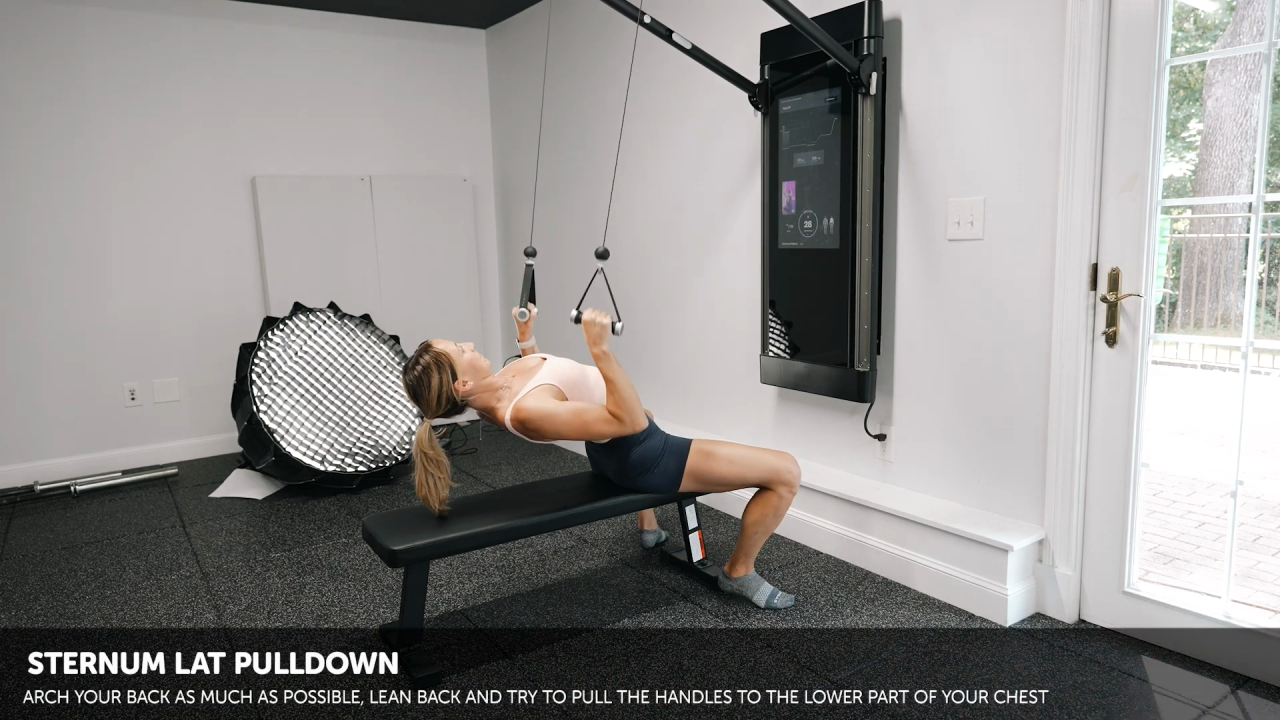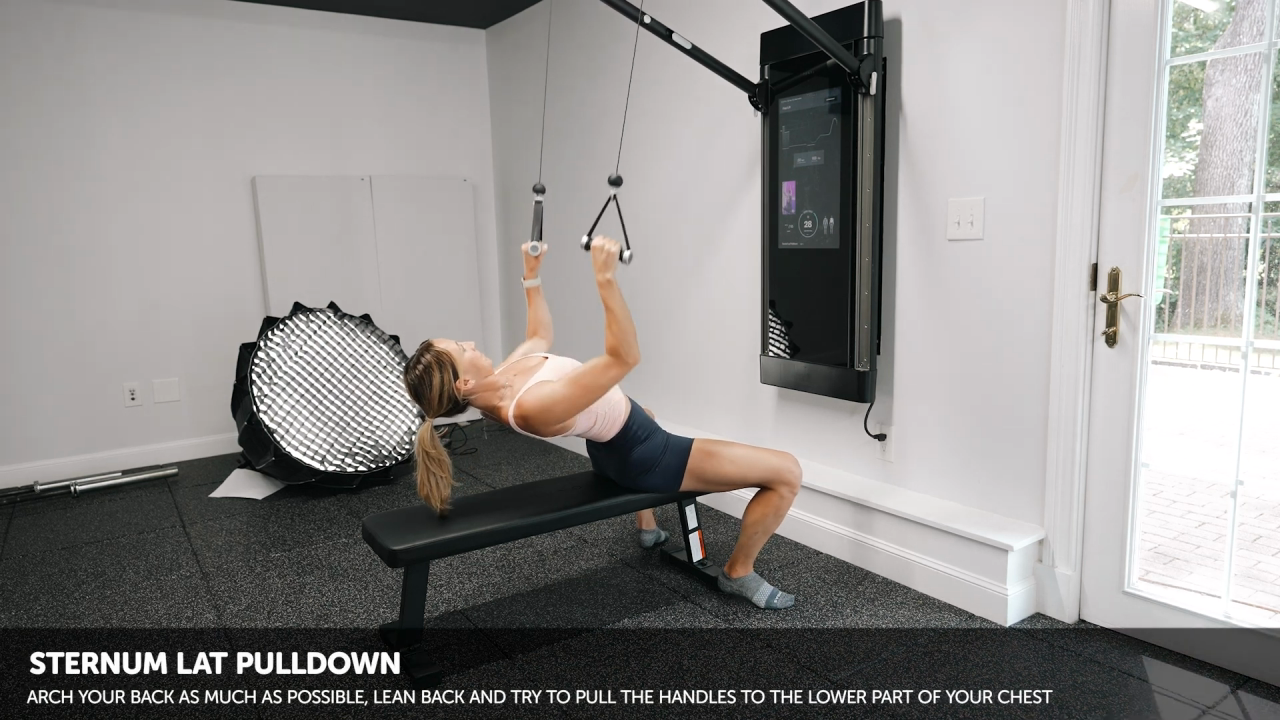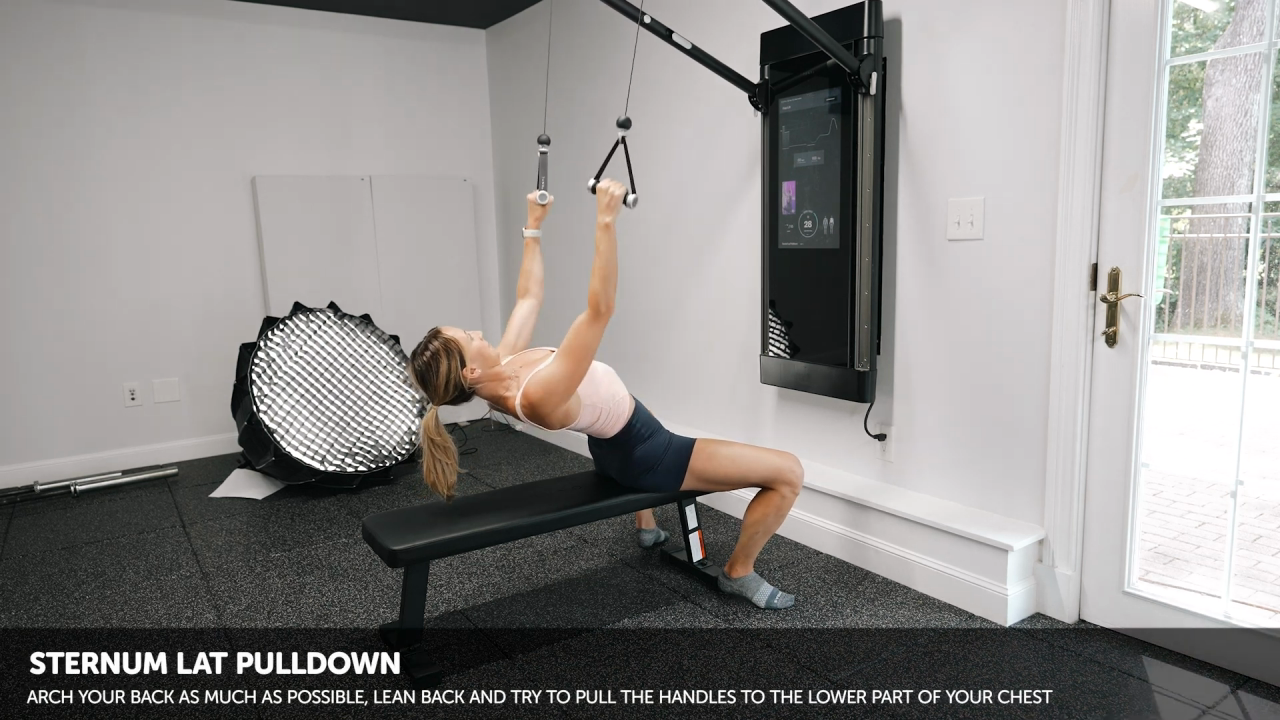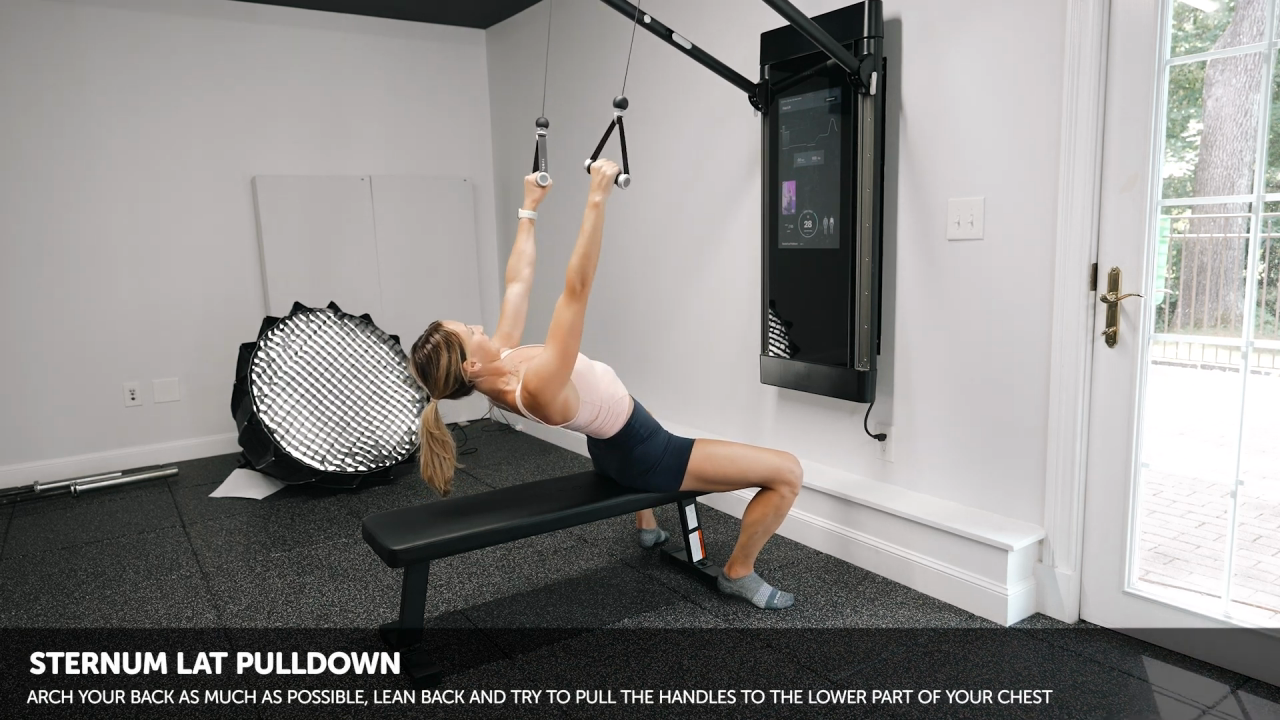
dt=0.4s
person 1, frame 1
left shoulder: (494, 391)
right shoulder: (526, 412)
right elbow: (632, 421)
left wrist: (525, 337)
right wrist: (599, 348)
left hip: (614, 450)
right hip: (640, 458)
left knee: (639, 418)
right knee: (785, 471)
left ankle: (648, 527)
right ankle: (738, 573)
person 1, frame 2
left shoulder: (496, 385)
right shoulder: (530, 408)
left elbow: (540, 339)
right elbow: (624, 357)
left wrist: (531, 275)
right wrist: (605, 277)
left hip: (617, 447)
right hip: (642, 458)
left knee: (645, 408)
right knee: (786, 471)
left ankle: (647, 527)
right ankle: (738, 574)
person 1, frame 3
left shoulder: (500, 369)
right shoulder: (536, 397)
left elbow: (529, 298)
right elbow: (600, 310)
left wrist: (533, 226)
right wrist: (605, 220)
left hip: (617, 447)
right hip: (645, 456)
right knee: (788, 471)
left ankle: (646, 527)
right ankle: (738, 574)
person 1, frame 4
left shoulder: (501, 362)
right shoulder: (536, 388)
left elbow: (518, 280)
right elbow: (577, 288)
left wrist: (529, 208)
right wrist: (596, 199)
left hip: (616, 449)
right hip: (645, 457)
right knee: (788, 471)
left ankle: (647, 526)
right ankle: (738, 573)
